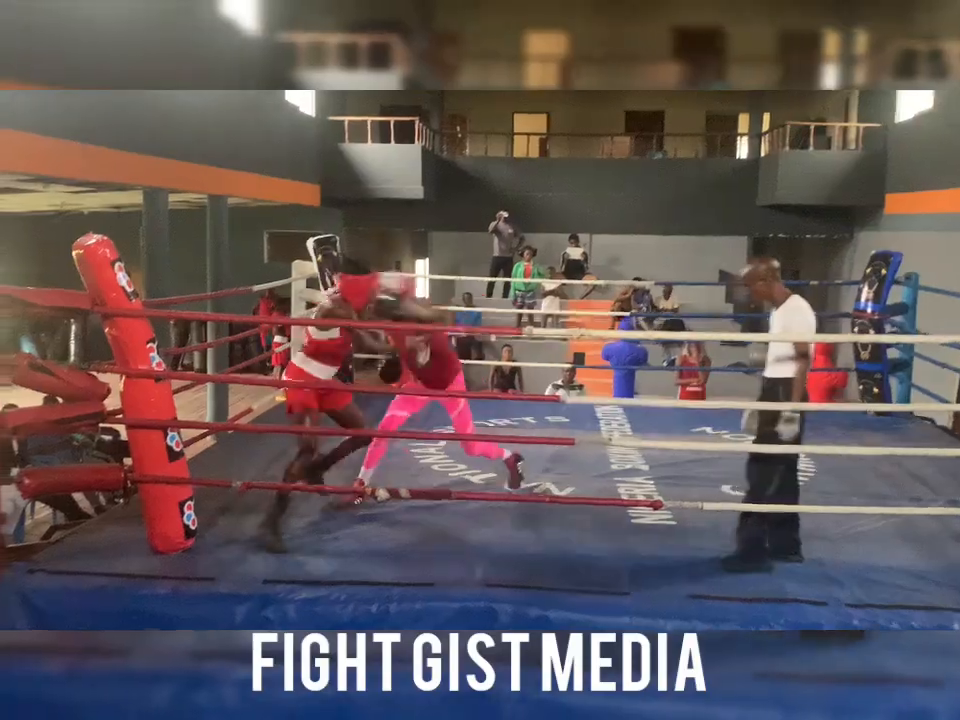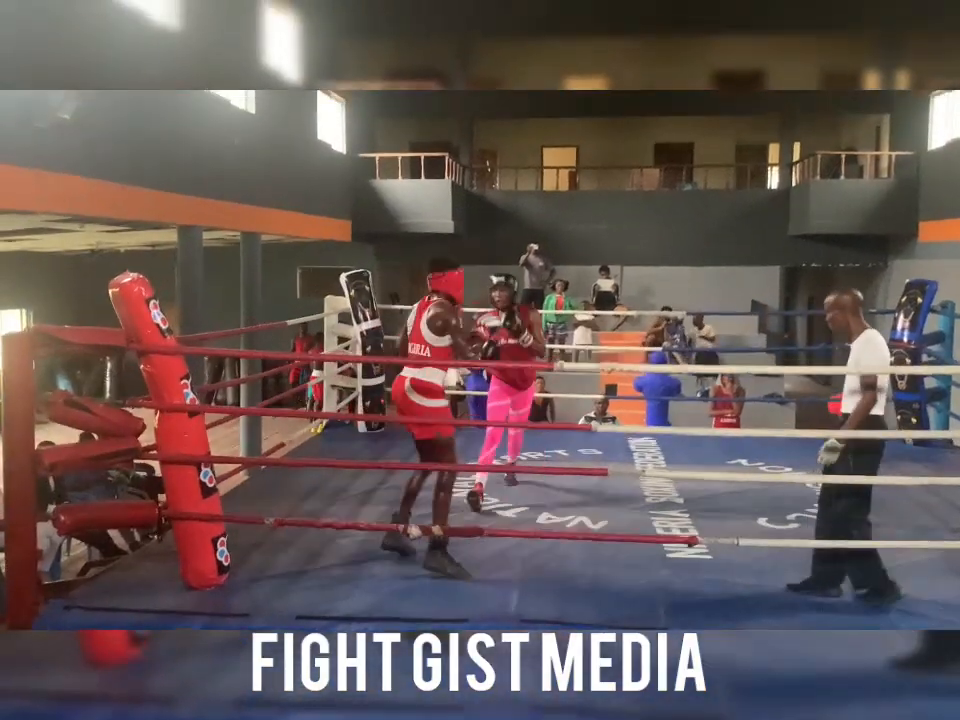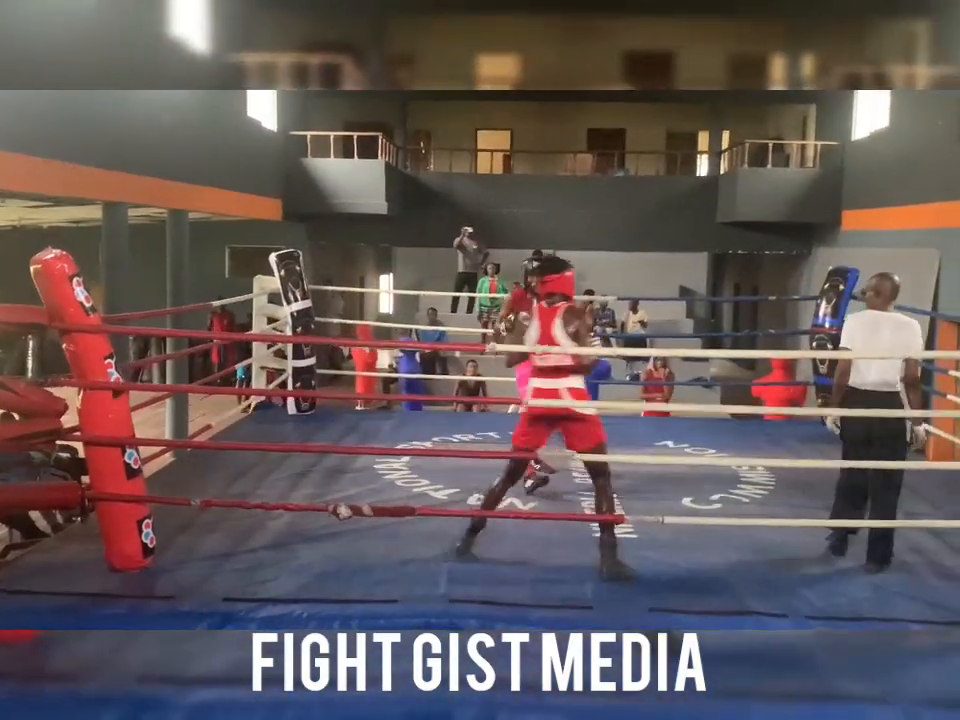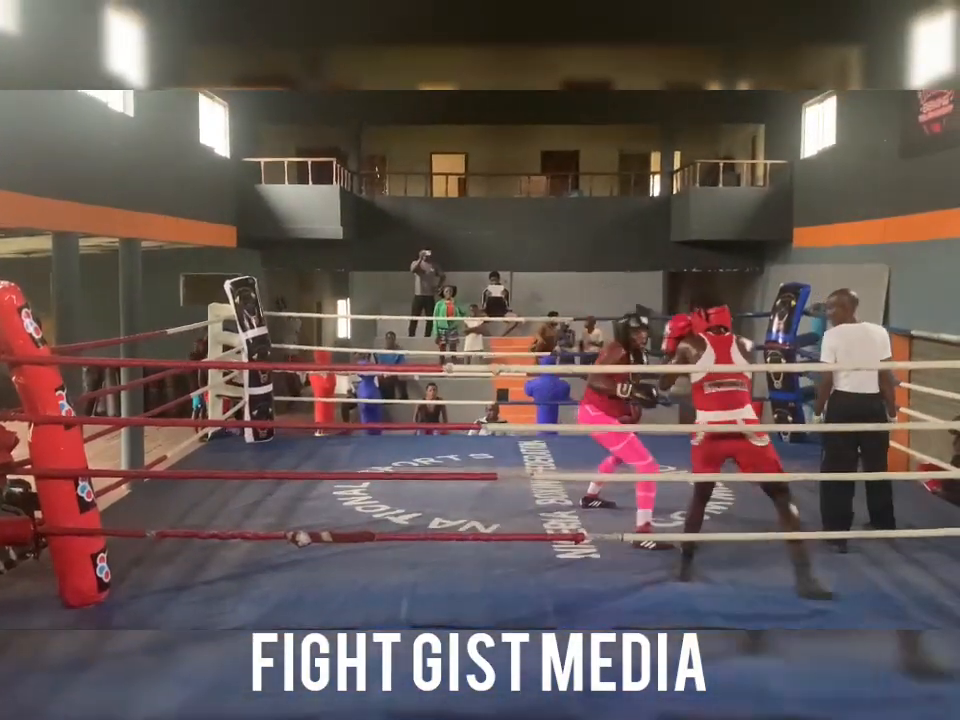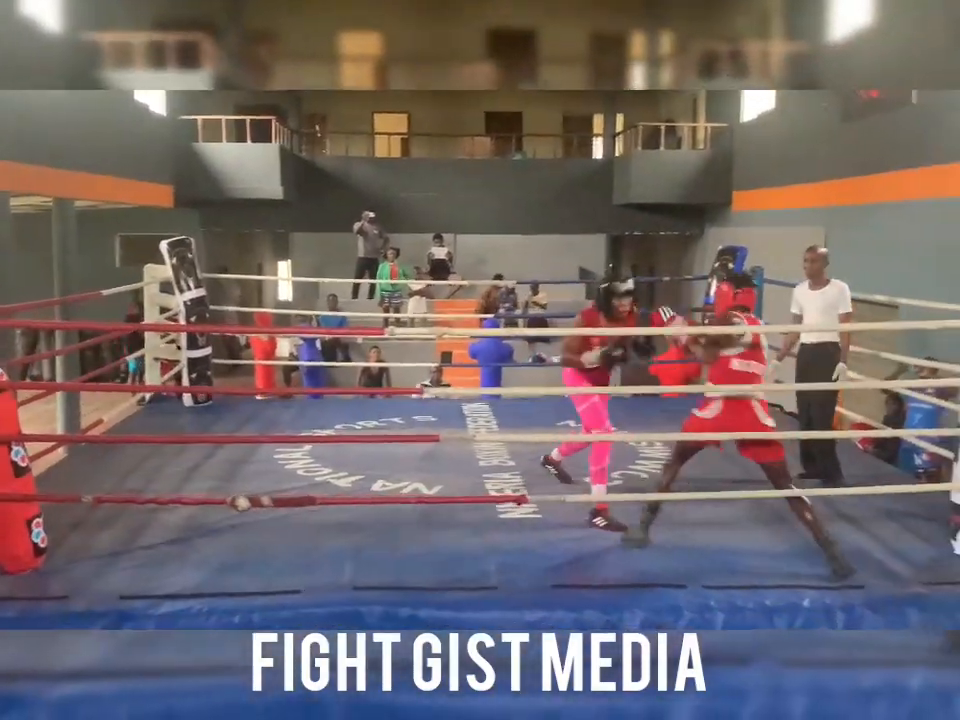
dt=1s
person 1, frame 1
left shoulder: (338, 301)
right shoulder: (333, 308)
right elbow: (370, 344)
left hip: (327, 380)
right hip: (303, 378)
left knee: (361, 433)
right knee: (308, 447)
left ankle: (312, 469)
right ankle: (272, 521)
person 1, frame 2
left shoulder: (420, 307)
right shoulder: (446, 311)
right elbow: (469, 351)
left hip: (406, 387)
right hip: (426, 393)
left knee: (428, 465)
right knee: (448, 470)
left ankle: (395, 533)
right ankle: (437, 551)
person 1, frame 3
left shoulder: (529, 315)
right shoulder: (576, 315)
left elbow: (512, 358)
right elbow: (593, 363)
right wrist: (581, 355)
left hip: (538, 400)
right hip: (572, 400)
left knee: (511, 474)
right knee: (601, 478)
left ankle: (469, 538)
right ankle: (608, 559)
person 1, frame 4
left shoulder: (691, 345)
right shoulder: (745, 346)
left elbow: (663, 383)
left wrist: (671, 348)
left hip: (710, 432)
right hip: (747, 431)
left knee: (698, 501)
right knee: (784, 502)
left ankle: (685, 567)
right ankle: (805, 577)
person 1, frame 5
left shoulder: (729, 321)
right shoulder: (757, 329)
left elbow: (704, 355)
left hip: (719, 408)
right hip: (753, 412)
left knee: (675, 460)
right knee: (784, 486)
left ankle: (643, 526)
right ankle: (831, 552)
person 2, frame 1
left shoulder: (797, 310)
right shoulder: (778, 310)
left elbow: (802, 363)
left wrist: (793, 410)
right wrist: (758, 406)
left hip: (785, 397)
right hip: (773, 395)
left knee: (765, 472)
right knee: (780, 474)
left ankle: (753, 552)
right ankle: (786, 546)
person 2, frame 2
left shoulder: (865, 344)
right shoulder: (869, 340)
left elbow: (868, 398)
left wrist: (839, 439)
left hip: (863, 431)
right hip: (868, 429)
left knee: (846, 509)
right knee: (834, 503)
left ankle: (878, 586)
right ankle: (826, 578)
person 2, frame 3
left shoulder: (855, 320)
right shoulder: (910, 327)
left elbow: (842, 370)
right elbow: (912, 380)
left wrist: (833, 406)
right wrist: (917, 421)
left hip: (856, 402)
right hip: (889, 406)
left knee: (851, 475)
right knee: (885, 482)
left ankle: (840, 536)
right ankle: (877, 556)
person 2, frame 4
left shoulder: (833, 334)
right shoulder: (879, 332)
left elbow: (826, 379)
right elbow: (887, 377)
left wrist: (817, 411)
right wrist: (892, 412)
left hip: (843, 405)
right hip: (873, 405)
left knee: (837, 473)
right knee: (877, 469)
left ankle: (838, 534)
right ankle: (884, 526)
person 2, frame 5
left shoulder: (839, 289)
right shoulder: (800, 291)
left elbow: (845, 329)
left wrist: (843, 361)
right wrist: (778, 358)
left hip: (828, 353)
right hip: (805, 353)
left knee: (822, 414)
right knee: (807, 414)
left ankle: (831, 471)
right ankle: (815, 465)
person 3, frame 1
left shoulder: (421, 322)
right wrist: (392, 362)
left hip: (448, 381)
right hip: (420, 382)
left knee: (471, 446)
right knee: (385, 429)
left ankle: (511, 459)
right ankle: (360, 485)
person 3, frame 2
left shoulder: (529, 315)
right shoulder: (489, 318)
left elbow: (541, 350)
right elbow: (484, 350)
left wrist: (521, 332)
right wrist: (485, 346)
left hip: (525, 382)
right hip: (499, 383)
left knee: (517, 431)
right knee: (494, 433)
left ankle: (510, 466)
right ankle: (478, 488)
person 3, frame 3
right shoulder: (516, 297)
right elbow: (498, 330)
right wrist: (507, 324)
right hip: (525, 361)
left ankle: (535, 457)
right ankle: (529, 473)
person 3, frame 4
left shoulder: (629, 354)
right shoulder: (617, 351)
right elbow: (594, 382)
right wrist: (628, 390)
left hip: (598, 413)
right hip: (596, 416)
left knee: (621, 454)
right knee: (647, 465)
left ankle: (590, 496)
right ankle: (644, 533)
person 3, frame 5
left shoulder: (629, 315)
right shoulder: (588, 317)
right elbow: (567, 355)
right wrist: (593, 358)
left hip: (599, 379)
right hip: (579, 379)
left knee: (592, 433)
right knee: (604, 435)
left ankle: (553, 459)
right ankle: (599, 510)
